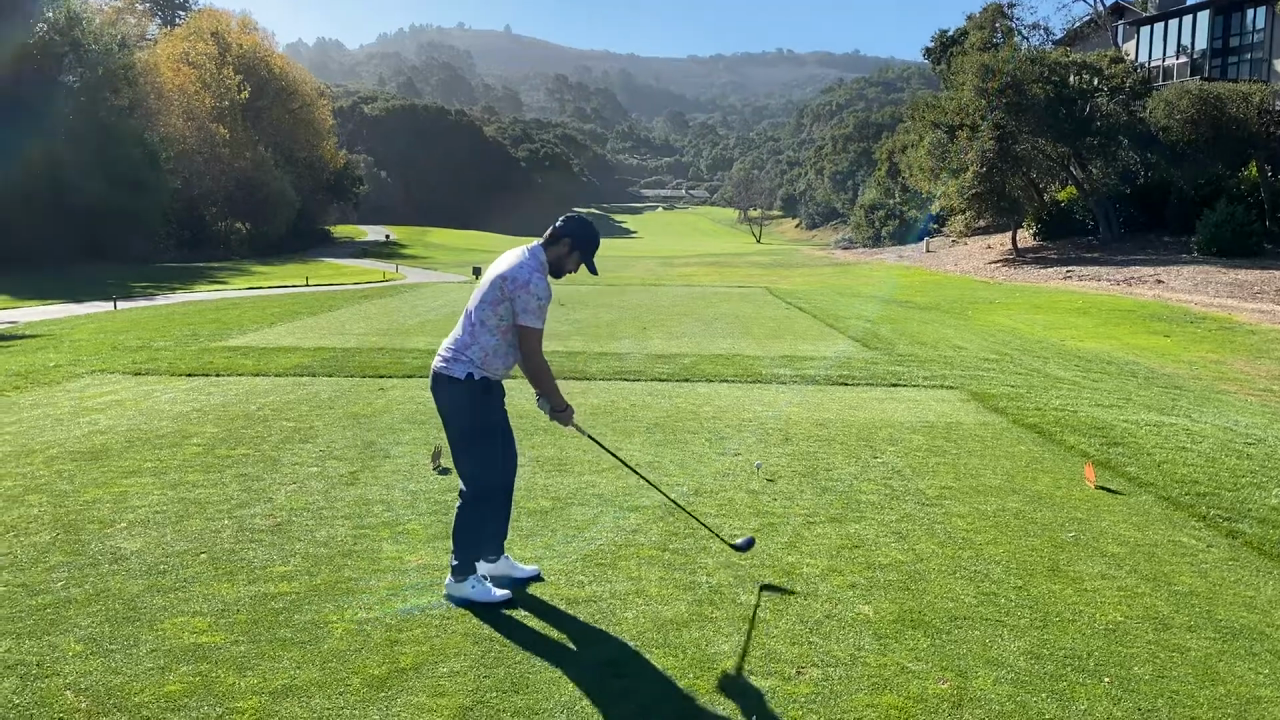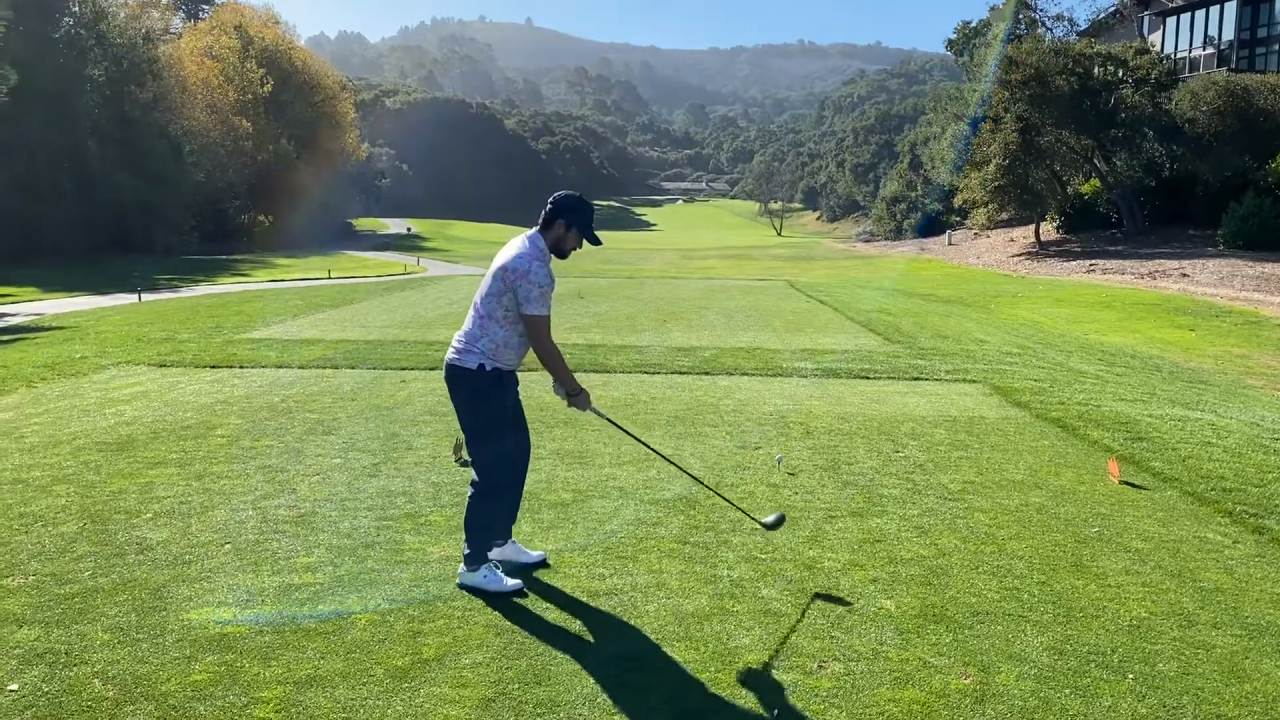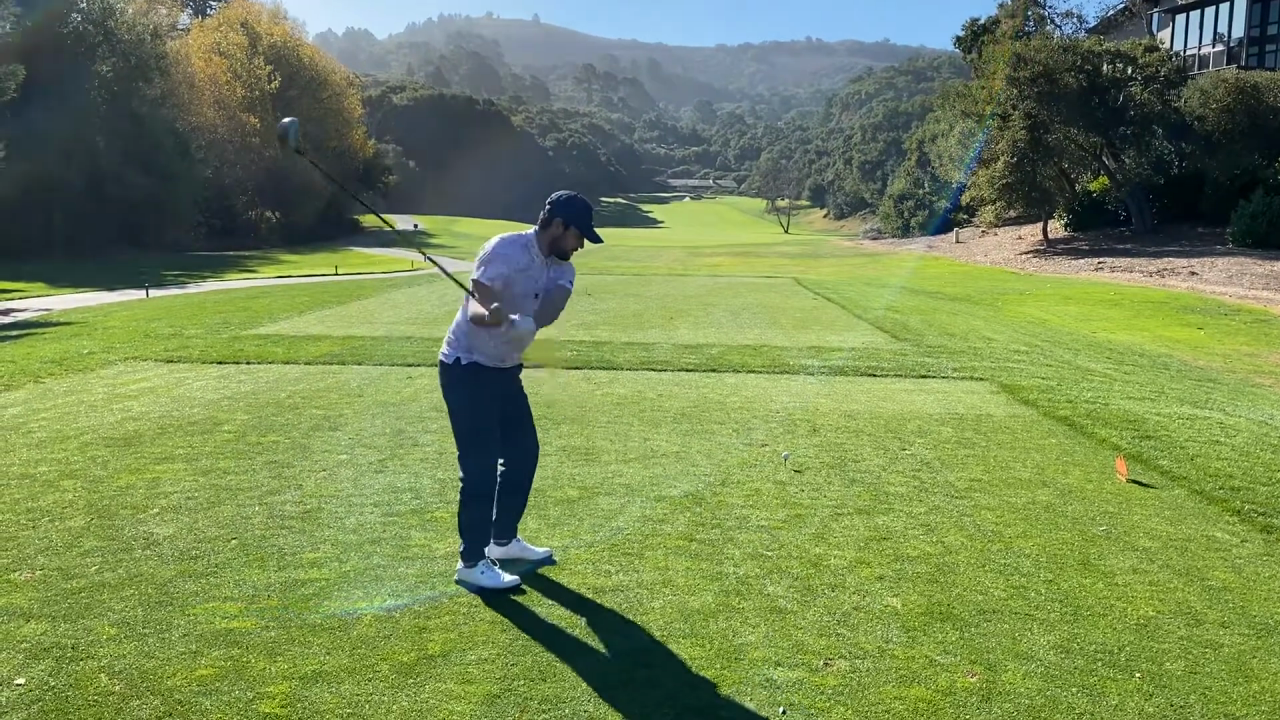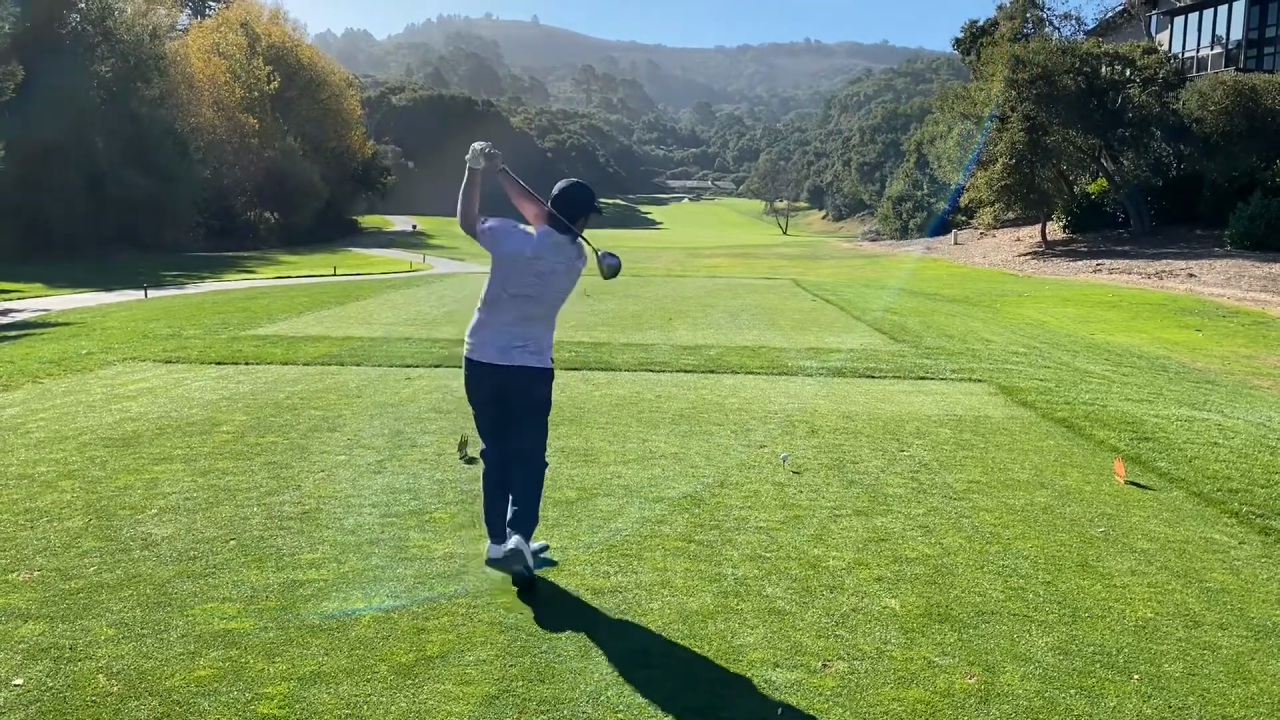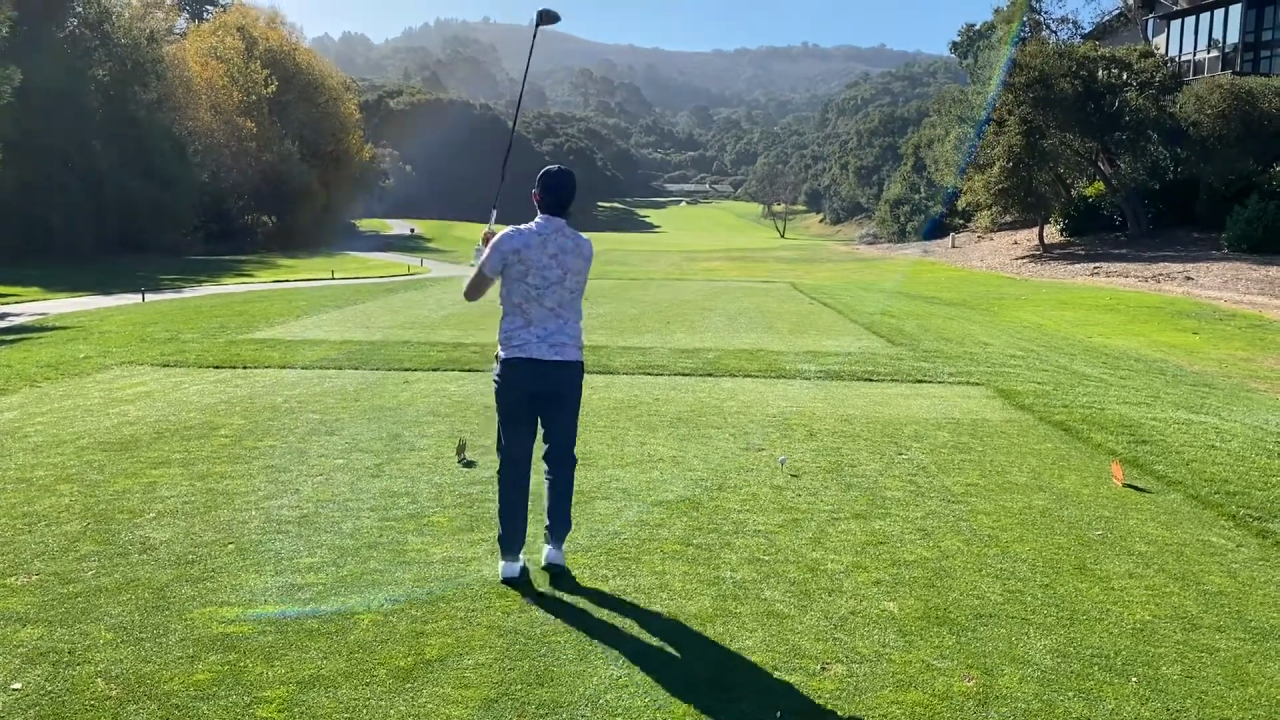
dt=1s
person 1, frame 1
left shoulder: (519, 259)
right shoulder: (532, 281)
right elbow: (531, 356)
left wrist: (544, 394)
right wrist: (559, 404)
left hip: (471, 378)
right hip: (464, 383)
left knee: (501, 467)
right knee: (483, 479)
left ankle: (490, 555)
right ankle: (462, 575)
person 1, frame 2
left shoulder: (524, 248)
right shoulder: (533, 269)
left elbow: (534, 337)
right elbow: (541, 342)
left wrist: (563, 380)
right wrist: (574, 389)
left hip: (491, 370)
right hip: (477, 372)
left knee: (515, 456)
right knee: (494, 469)
left ankle: (498, 541)
right ankle: (475, 564)
person 1, frame 3
left shoulder: (563, 270)
right shoulder: (505, 248)
left elbow: (551, 306)
right elbow: (474, 309)
left wrist: (524, 321)
right wrist: (490, 315)
left hip: (504, 370)
right hip: (466, 368)
left knee: (523, 454)
right knee: (480, 466)
left ankle: (503, 539)
right ankle: (472, 560)
person 1, frame 4
left shoulder: (512, 240)
right shoulder: (575, 258)
left elbow: (466, 220)
right elbow: (545, 225)
left wrist: (476, 168)
right wrist: (504, 177)
left hip: (479, 362)
right hip: (531, 372)
left knee: (496, 455)
right knee: (528, 457)
left ankle: (500, 540)
right ankle: (515, 537)
person 1, frame 5
left shoulder: (509, 241)
right shoulder: (583, 248)
left elbow: (471, 294)
left wrist: (485, 257)
left hip: (516, 365)
right hip: (565, 367)
left knee: (513, 465)
right knee: (560, 460)
left ankle: (510, 559)
right ankle: (555, 546)
